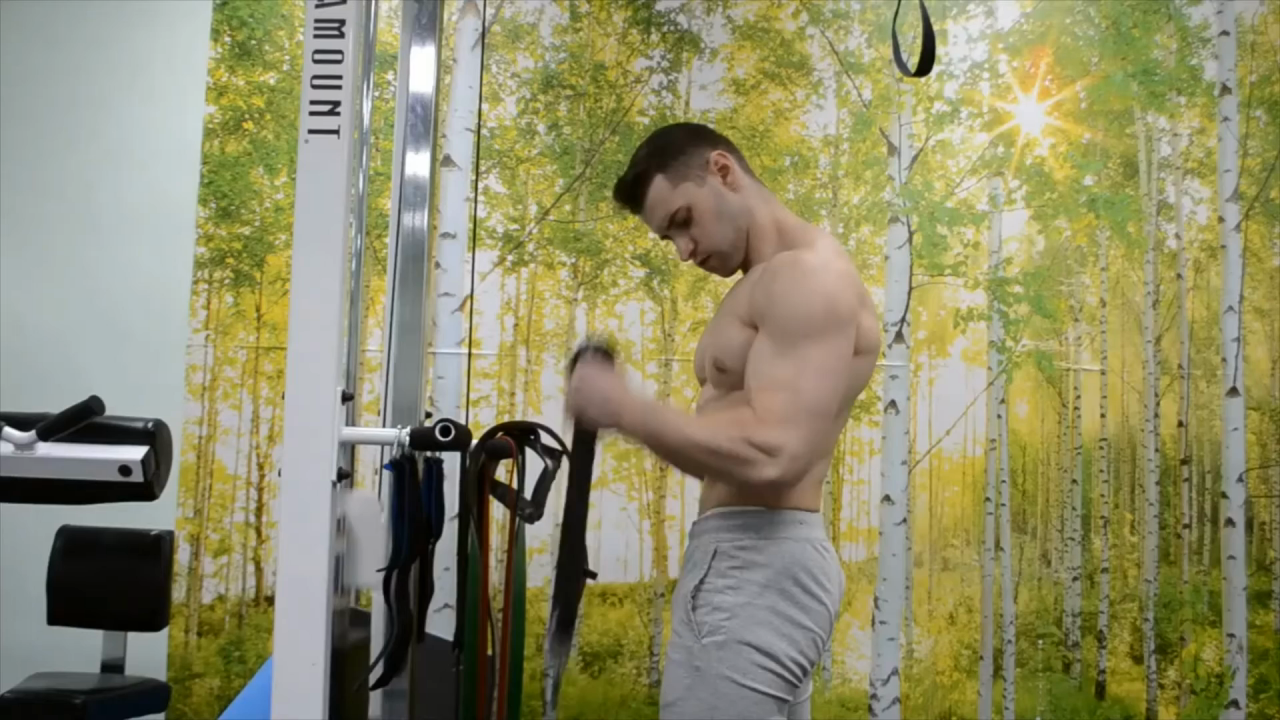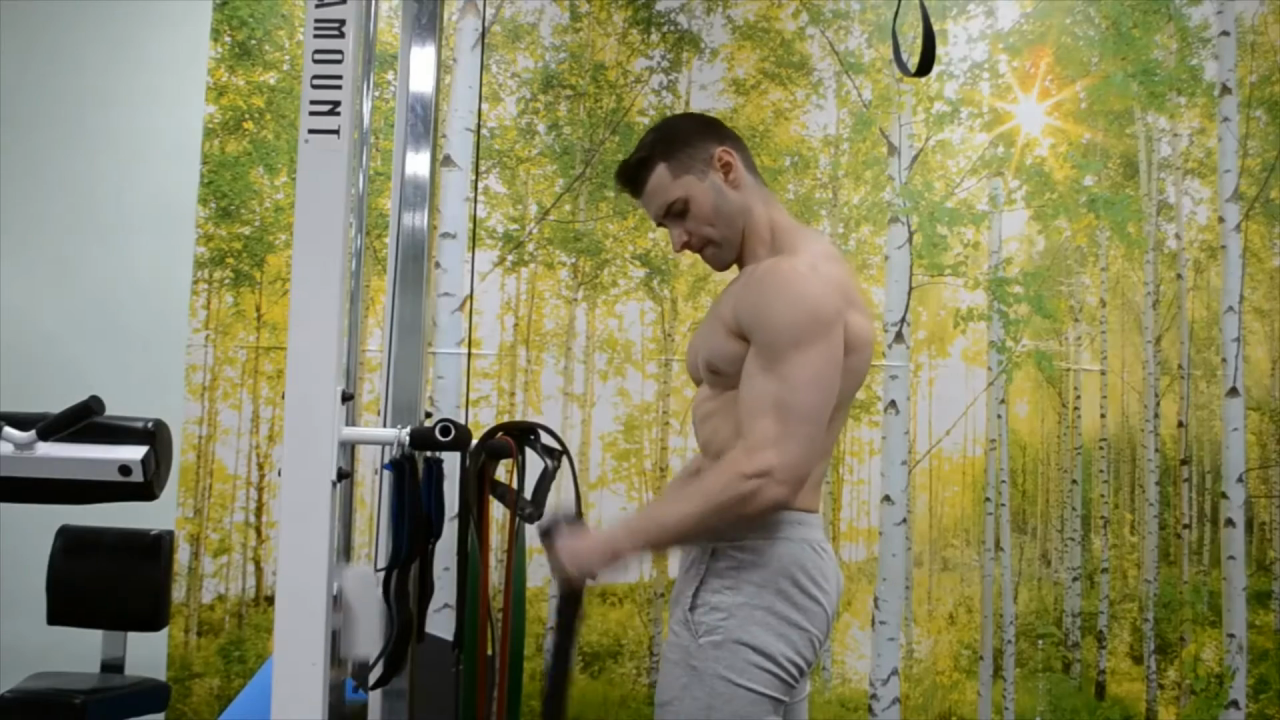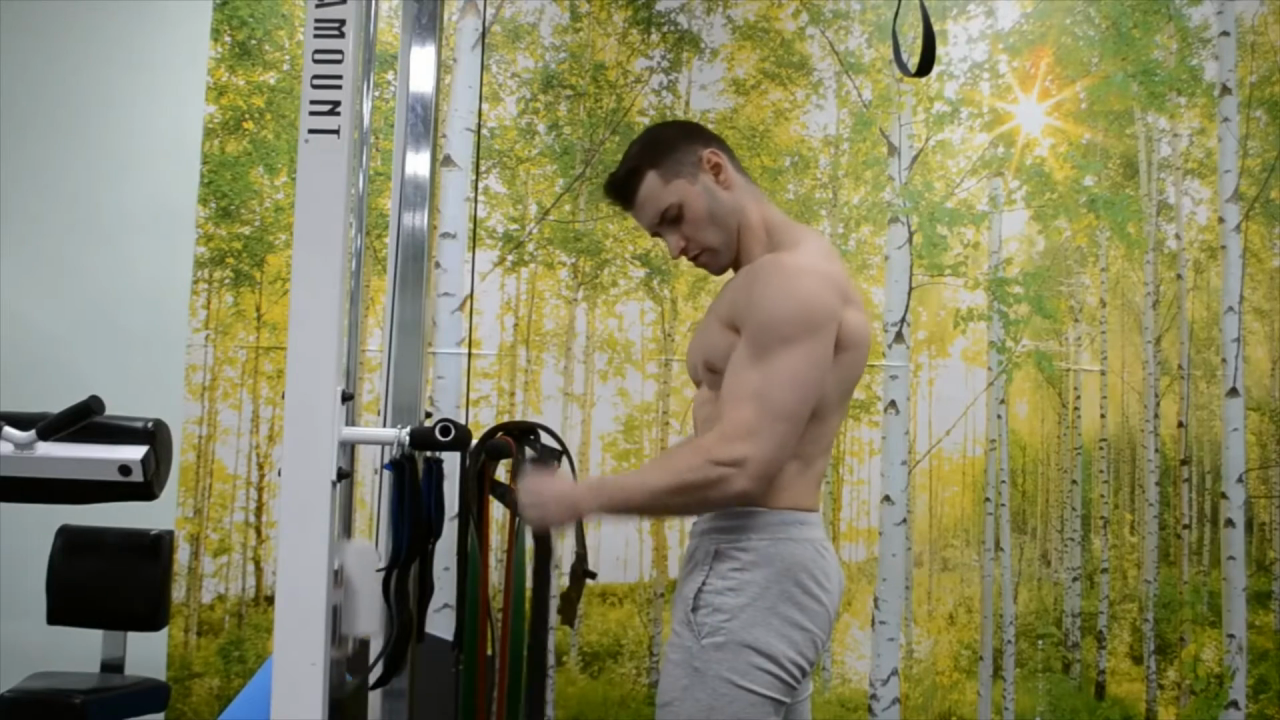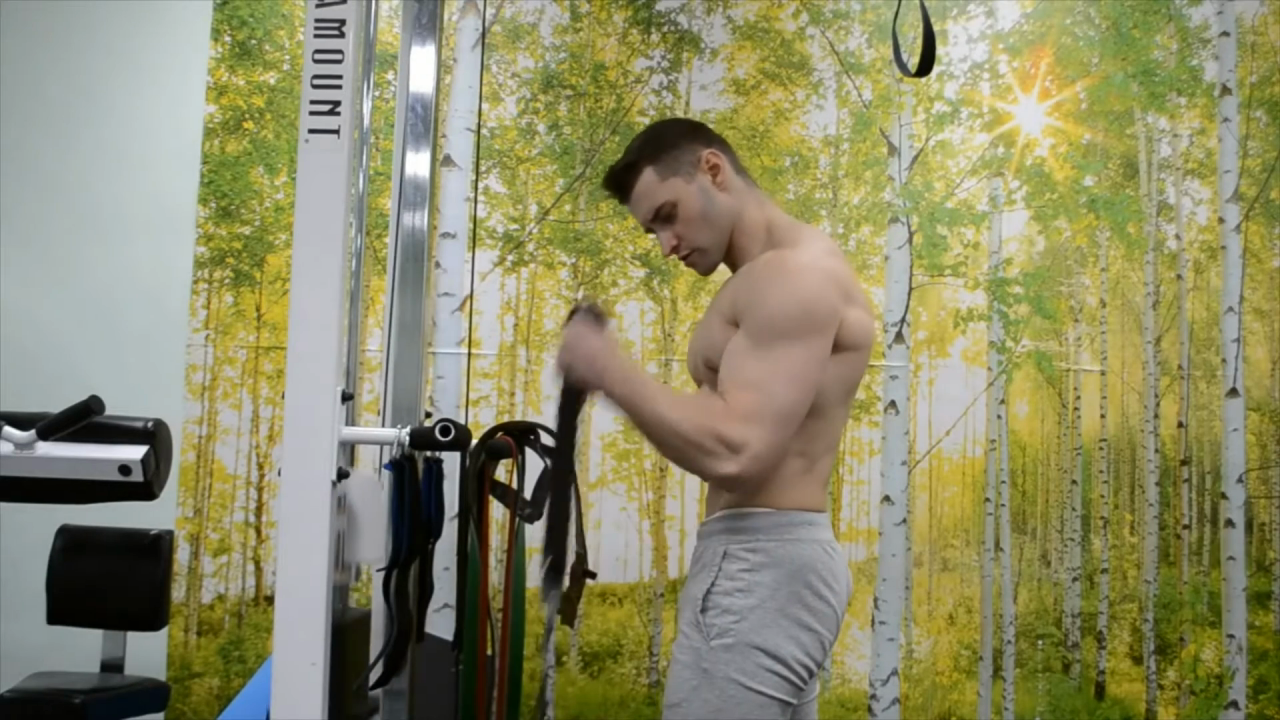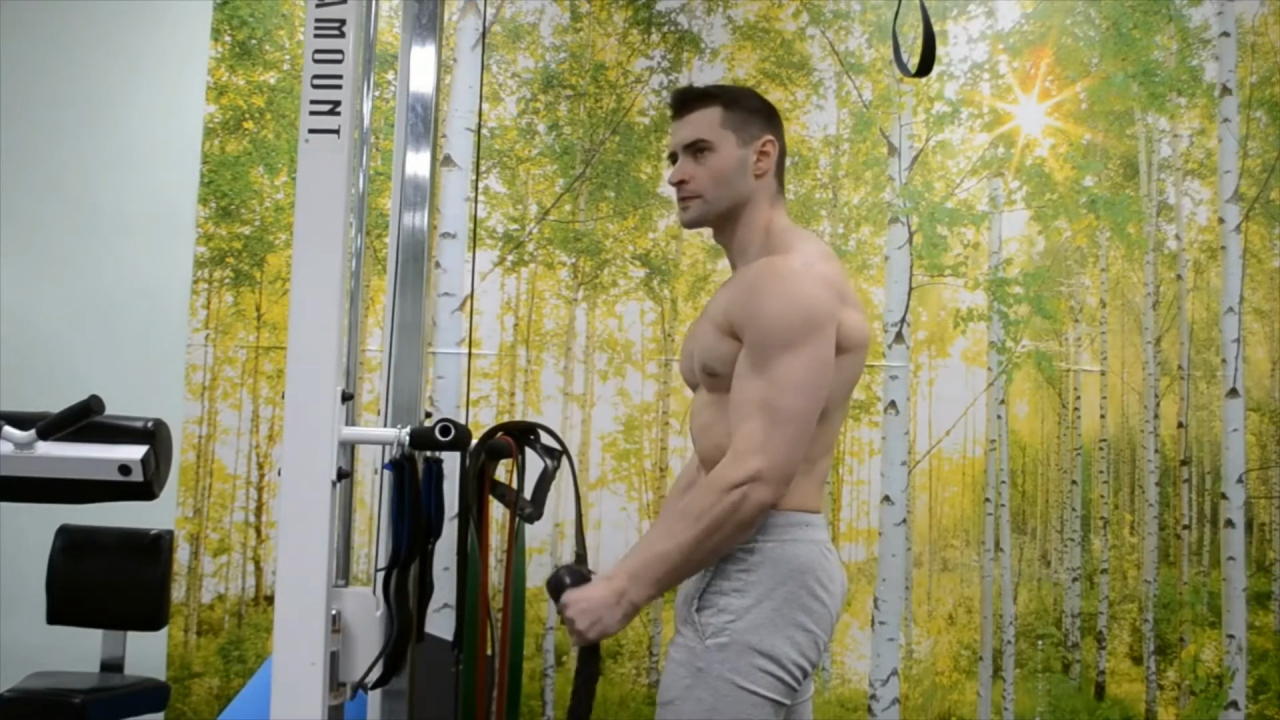
dt=1s
person 1, frame 1
left shoulder: (806, 274)
right shoulder: (769, 284)
left elbow: (770, 455)
left wrist: (623, 407)
right wrist: (636, 419)
left hip: (757, 567)
right hip: (756, 559)
person 1, frame 2
left shoulder: (797, 279)
right shoulder: (768, 283)
left elbow: (767, 474)
left wrist: (614, 542)
right wrist: (630, 536)
left hip: (753, 568)
right hip: (757, 561)
person 1, frame 3
left shoulder: (791, 277)
right shoulder: (771, 283)
left elbow: (737, 466)
right elbow: (715, 446)
left wrist: (580, 498)
right wrist: (595, 495)
left hip: (754, 568)
right hip: (763, 562)
person 1, frame 4
left shoulder: (794, 272)
right shoulder: (768, 279)
left elbow: (734, 452)
right elbow: (716, 436)
left wrist: (610, 372)
right wrist: (620, 377)
left hip: (762, 569)
right hip: (768, 561)
person 1, frame 5
left shoulder: (791, 279)
right shoulder: (755, 285)
left elbow: (756, 478)
left wrist: (625, 589)
right wrist: (631, 574)
left hip: (759, 572)
right hip: (764, 567)
